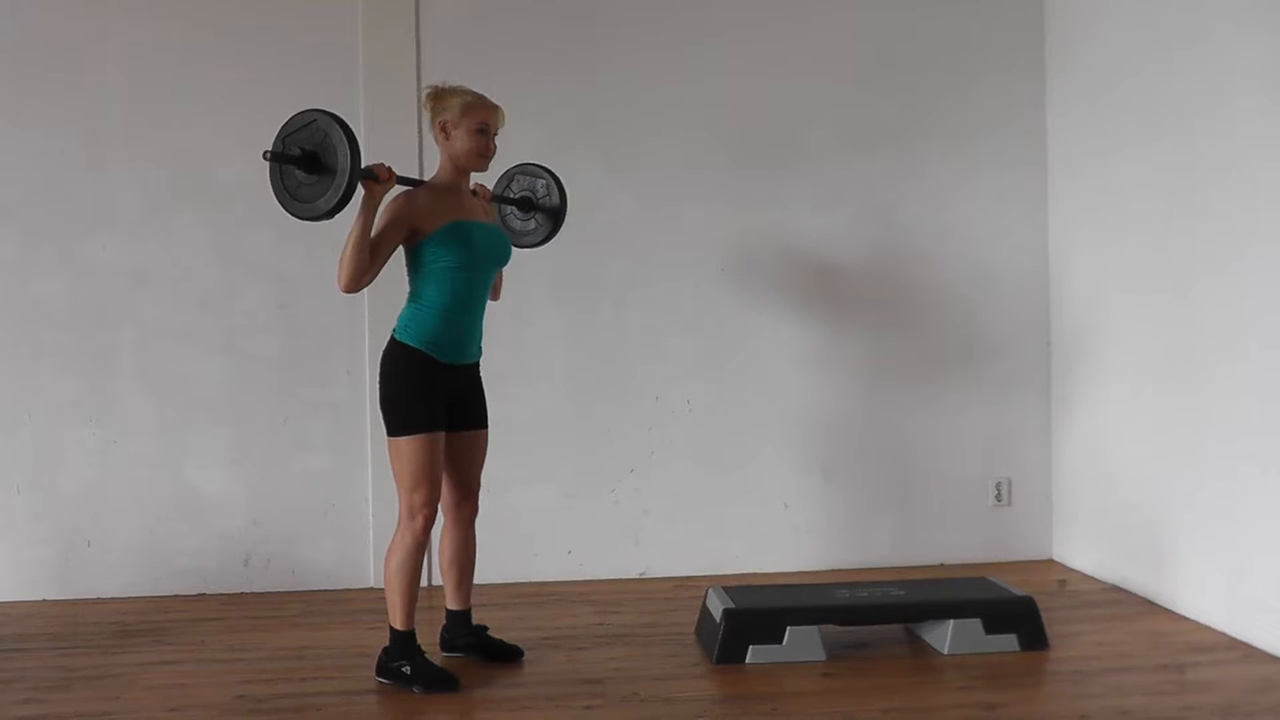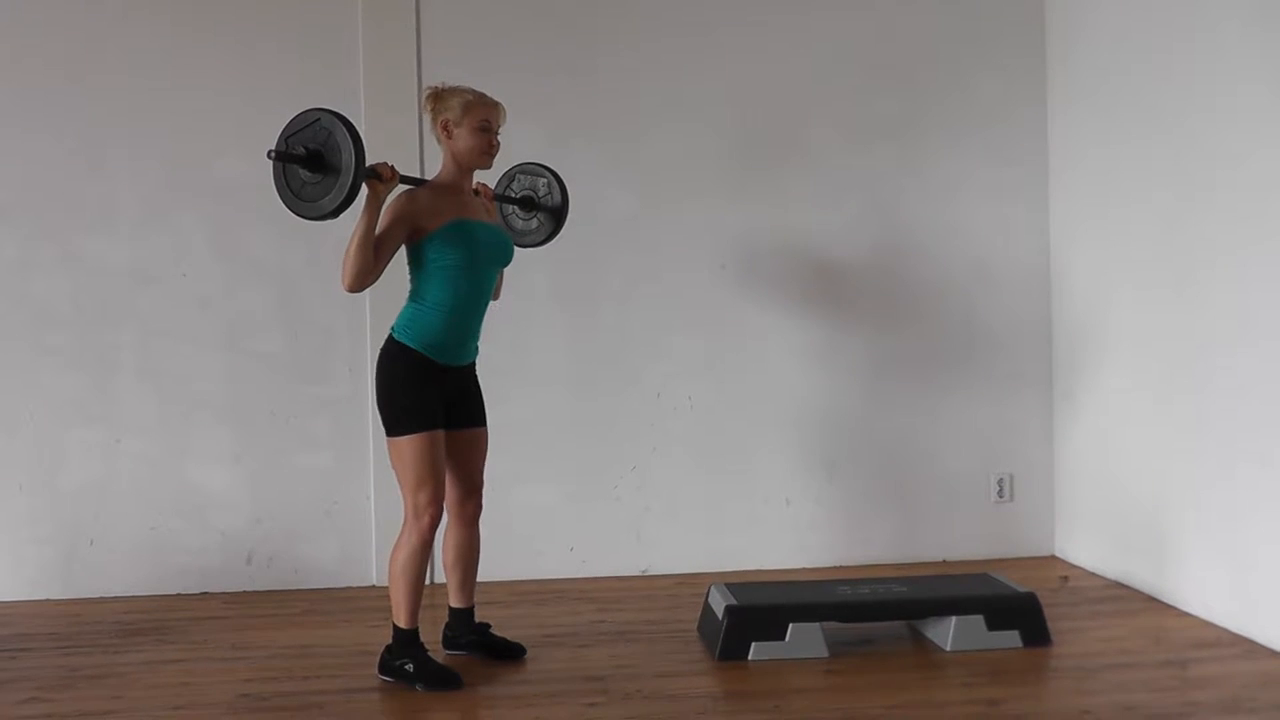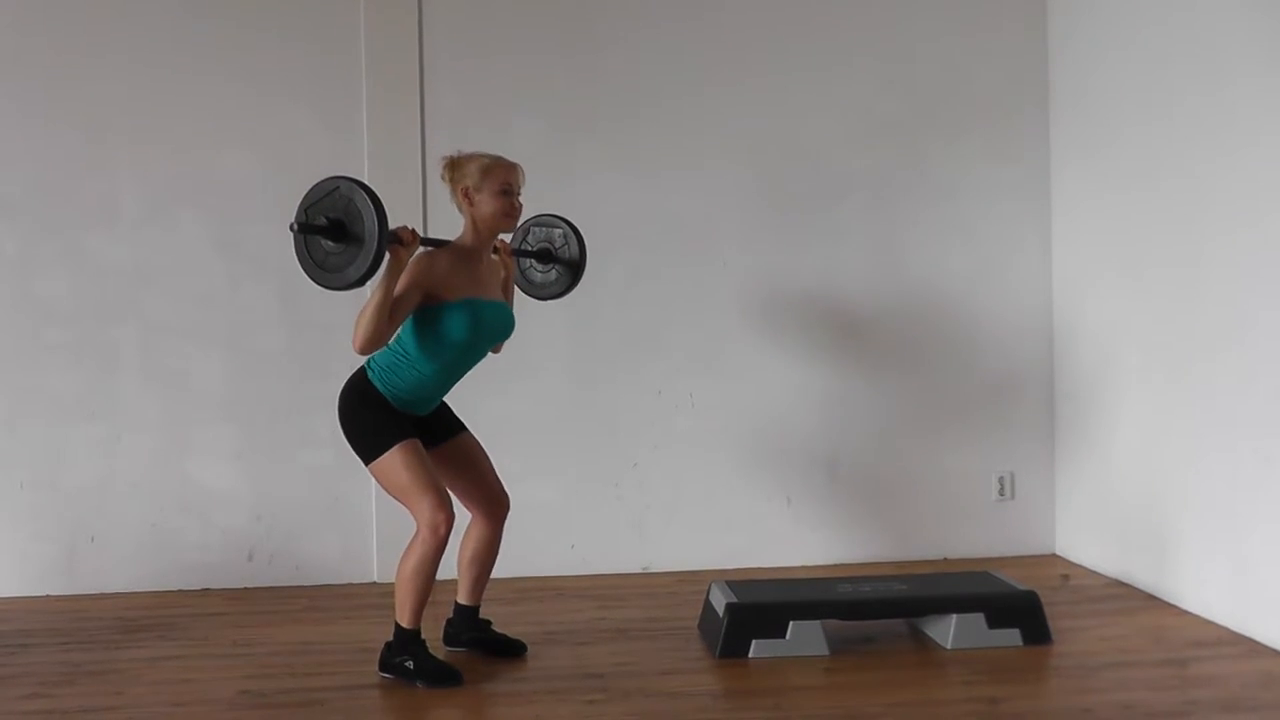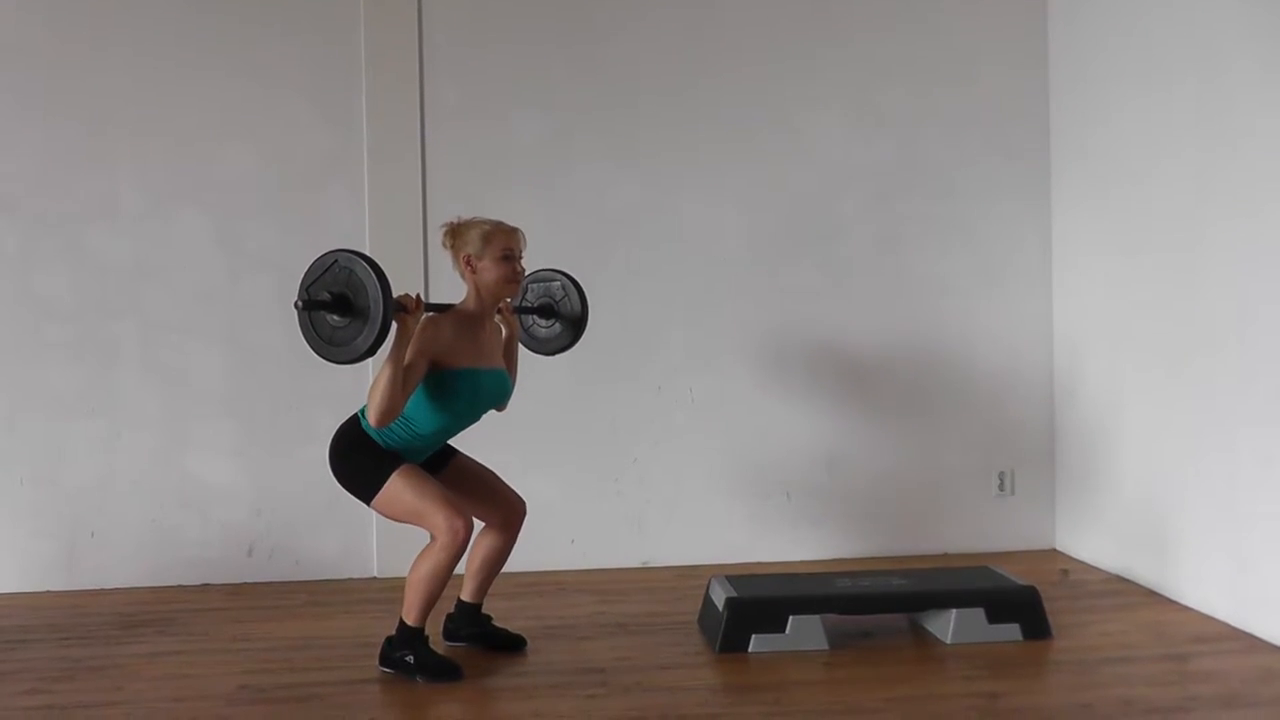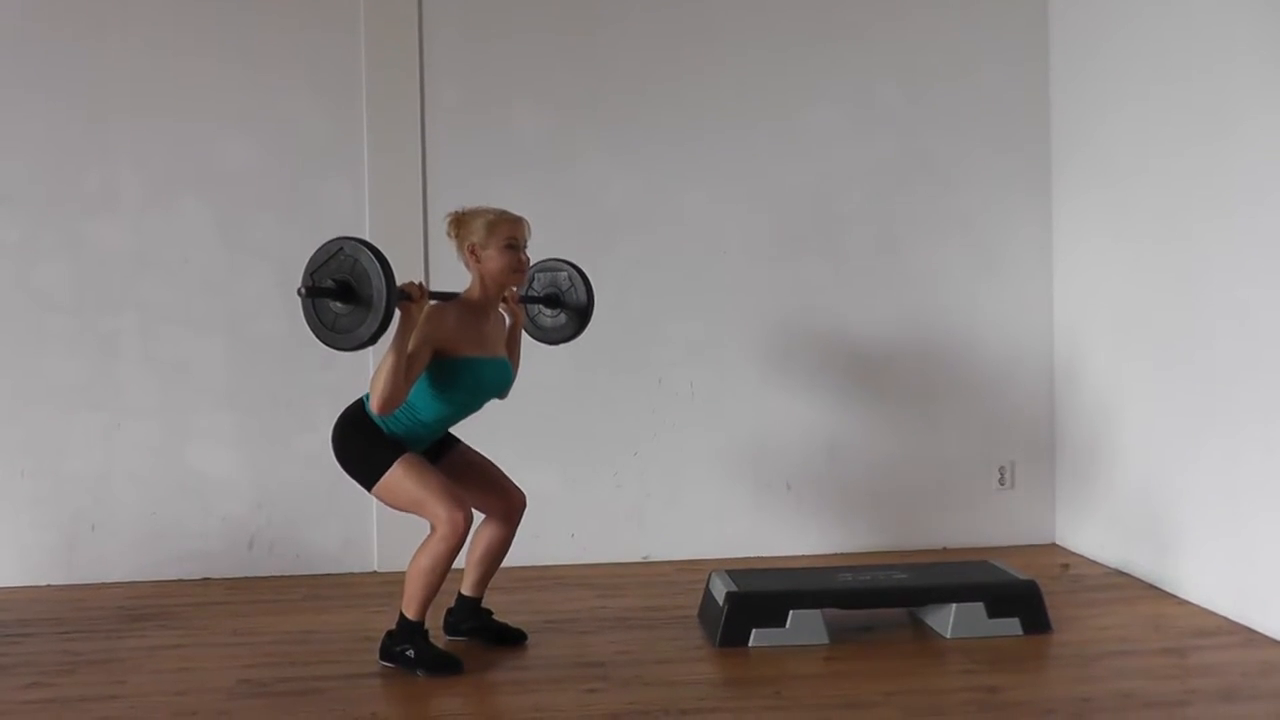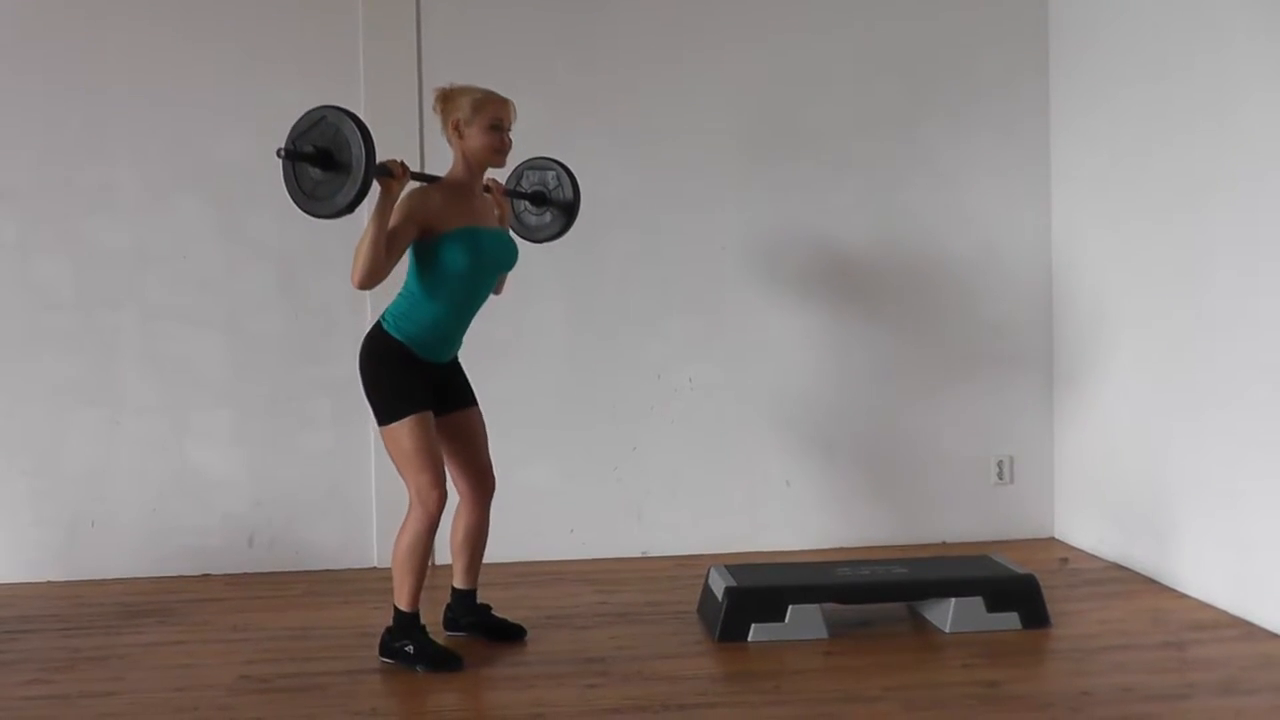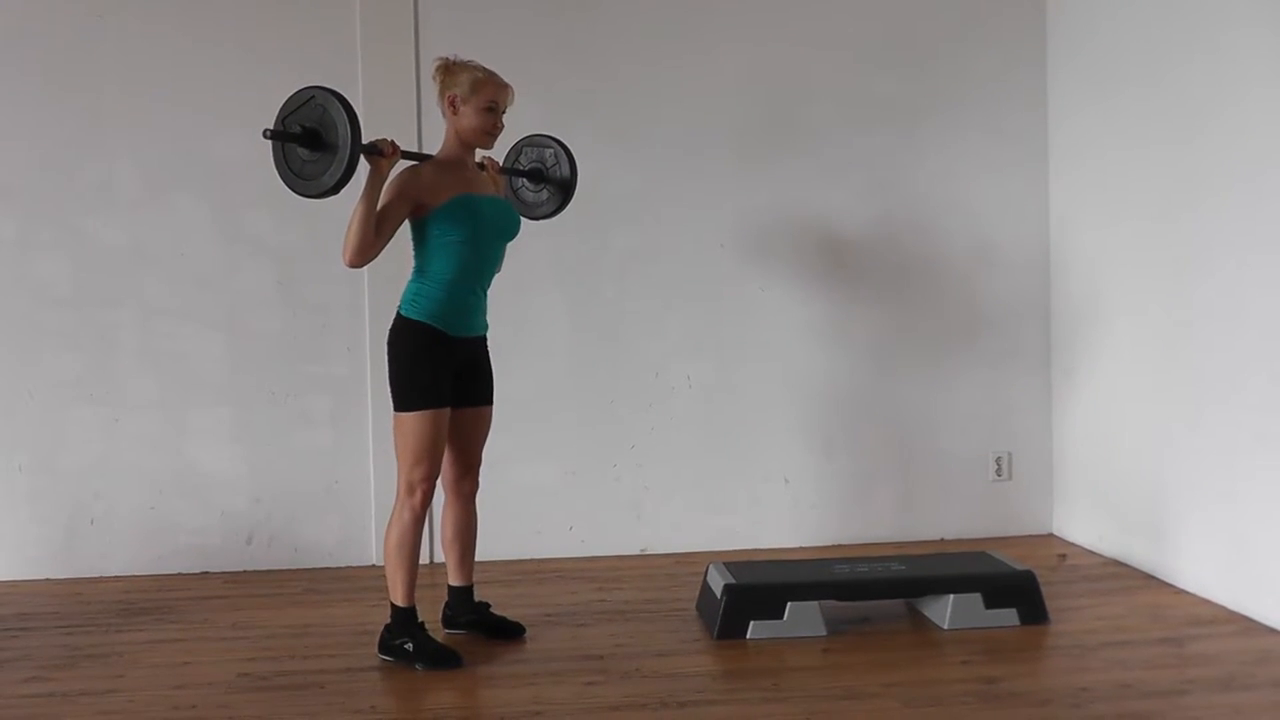
dt=0.7s
person 1, frame 1
left shoulder: (481, 206)
right shoulder: (413, 204)
right elbow: (351, 280)
right wrist: (370, 200)
left hip: (463, 369)
right hip: (415, 366)
left knee: (463, 505)
right knee: (420, 512)
left ankle: (460, 627)
right ankle: (398, 651)
person 1, frame 2
left shoulder: (481, 205)
right shoulder: (415, 202)
right elbow: (355, 279)
right wrist: (374, 198)
left hip: (459, 369)
right hip: (411, 367)
left knee: (467, 503)
right knee: (425, 512)
left ankle: (462, 625)
right ankle: (401, 651)
person 1, frame 3
left shoulder: (488, 266)
right shoulder: (433, 265)
left elbow: (493, 342)
right elbow: (365, 341)
right wrist: (395, 264)
left hip: (423, 407)
right hip: (372, 405)
left knee: (493, 505)
right knee: (436, 517)
left ankle: (465, 623)
right ankle: (401, 649)
person 1, frame 4
left shoulder: (491, 329)
right shoulder: (438, 331)
left elbow: (499, 401)
right elbow: (380, 414)
right wrist: (404, 333)
left hip: (418, 450)
right hip: (365, 450)
left knee: (510, 510)
right knee: (454, 526)
left ankle: (465, 618)
right ankle: (403, 645)
person 1, frame 5
left shoulder: (496, 319)
right shoulder: (442, 320)
left elbow: (500, 388)
right elbow: (382, 403)
right wrist: (407, 322)
left hip: (420, 437)
right hip: (367, 435)
left knee: (509, 503)
right knee: (452, 517)
left ankle: (466, 612)
right ankle: (403, 639)
person 1, frame 6
left shoulder: (485, 203)
right shoulder: (428, 200)
left elbow: (493, 285)
right elbow: (364, 277)
right wrist: (387, 196)
left hip: (441, 361)
right hip: (394, 358)
left knee: (479, 485)
right knee: (430, 495)
left ankle: (464, 607)
right ankle: (402, 633)
person 1, frame 7
left shoulder: (485, 179)
right shoulder: (419, 180)
right elbow: (357, 254)
right wrist: (377, 176)
left hip: (470, 342)
right hip: (422, 340)
left knee: (464, 481)
right knee: (417, 489)
left ankle: (462, 604)
right ankle: (400, 630)
